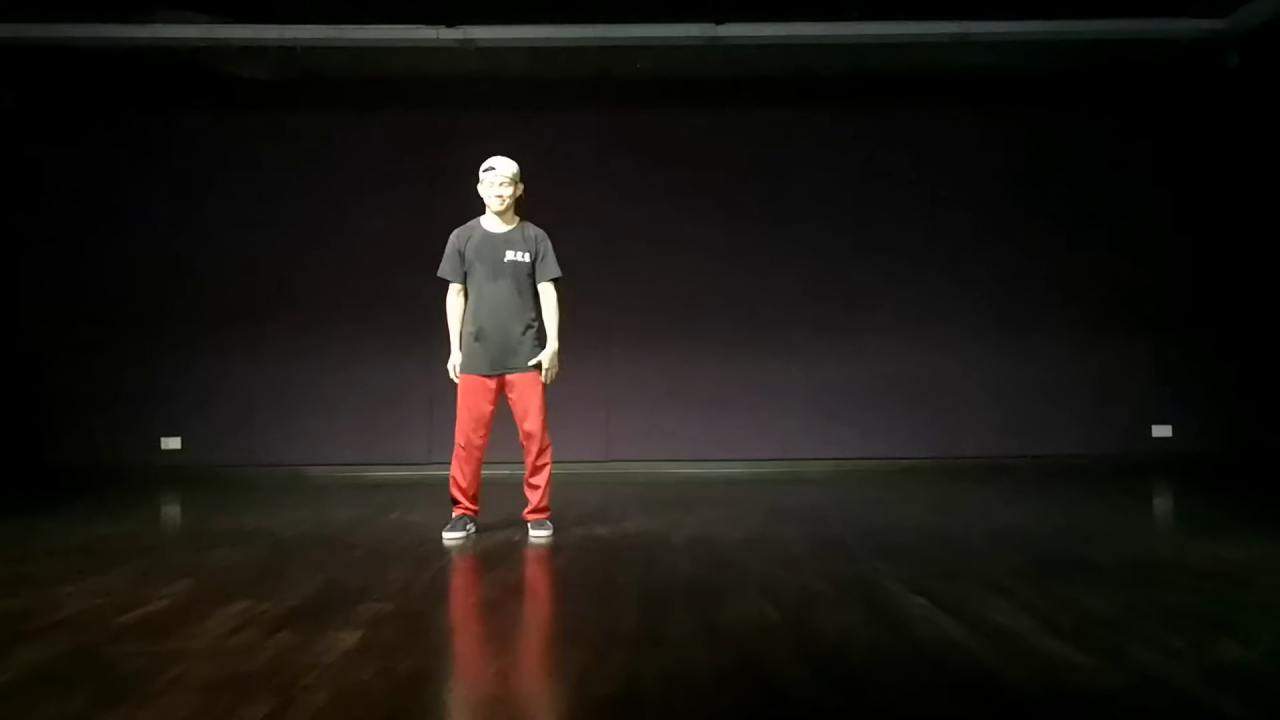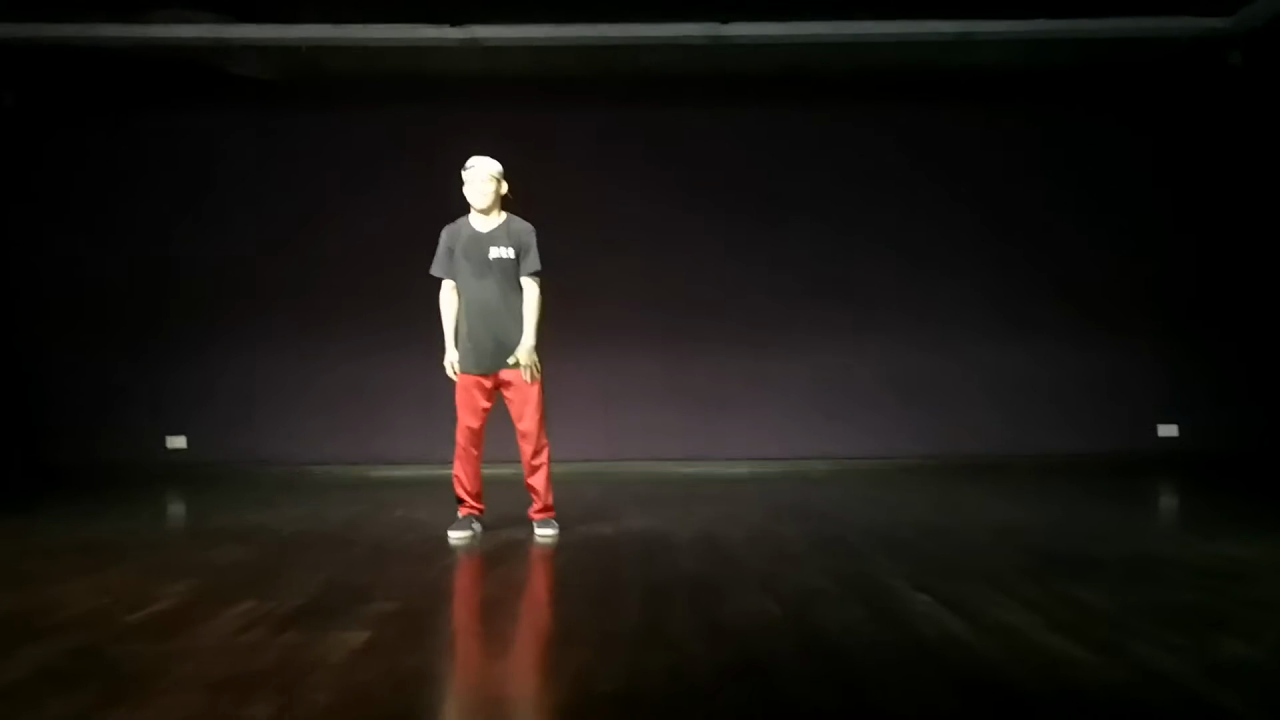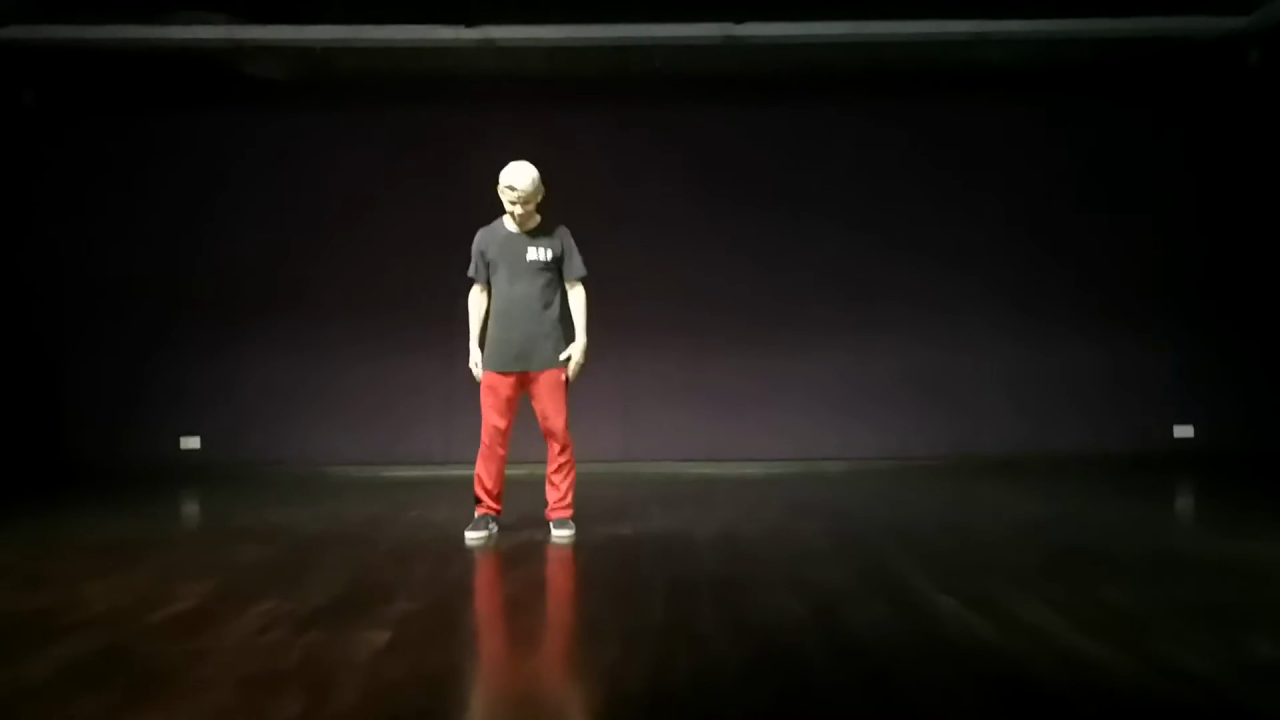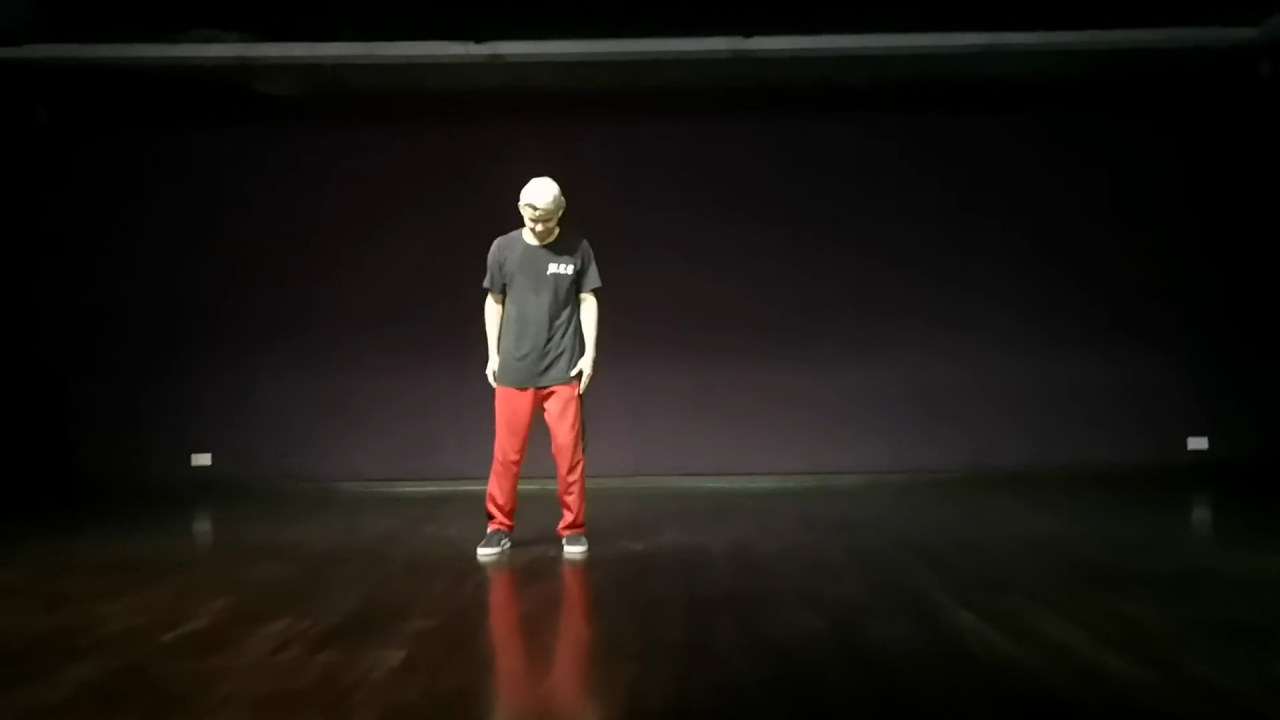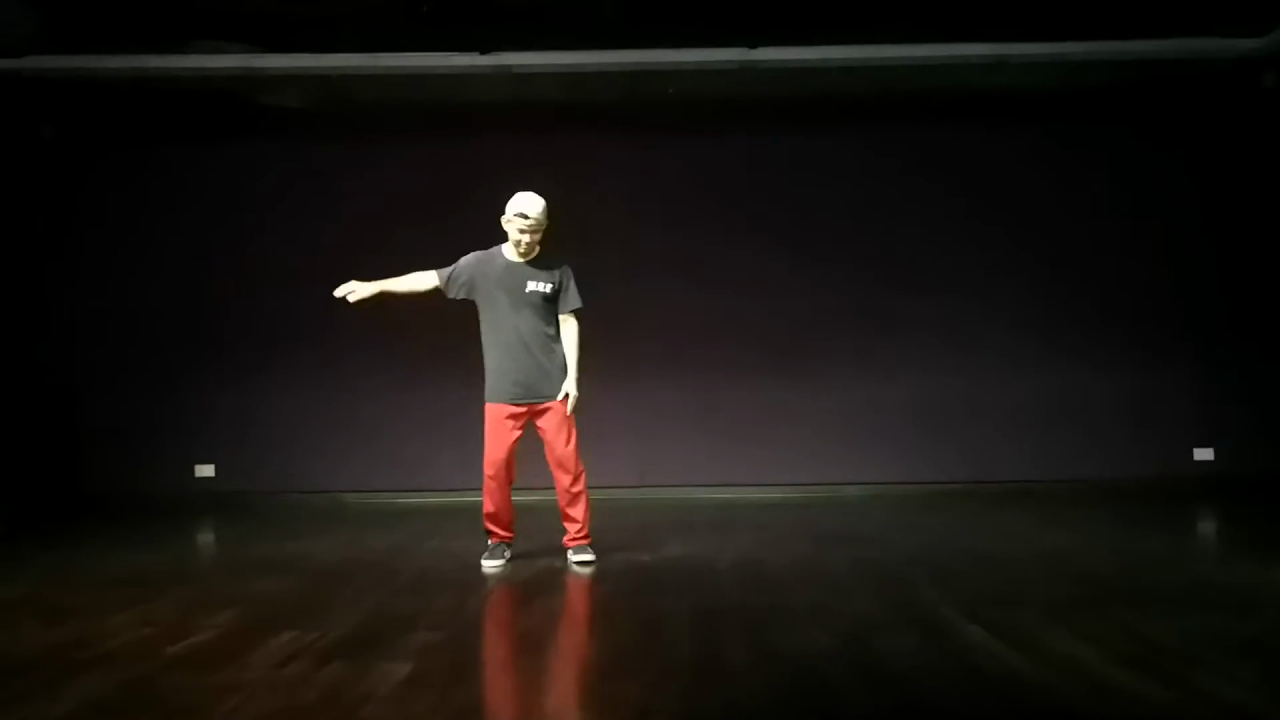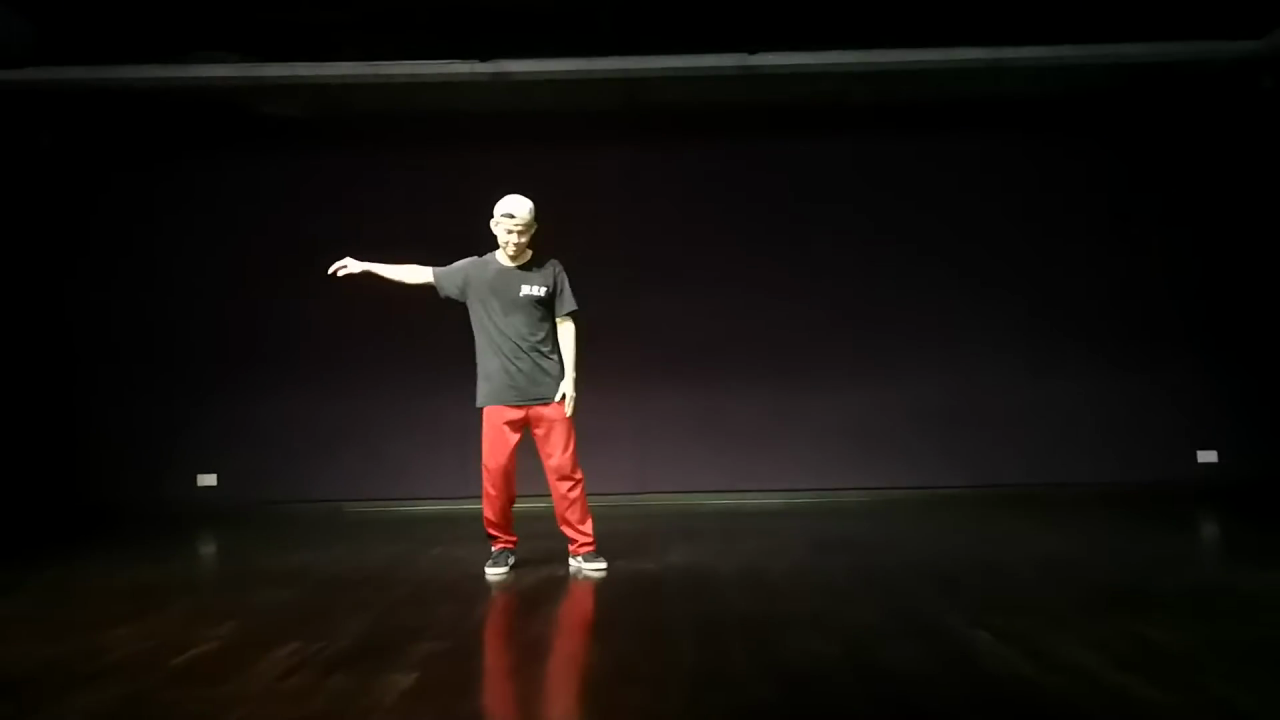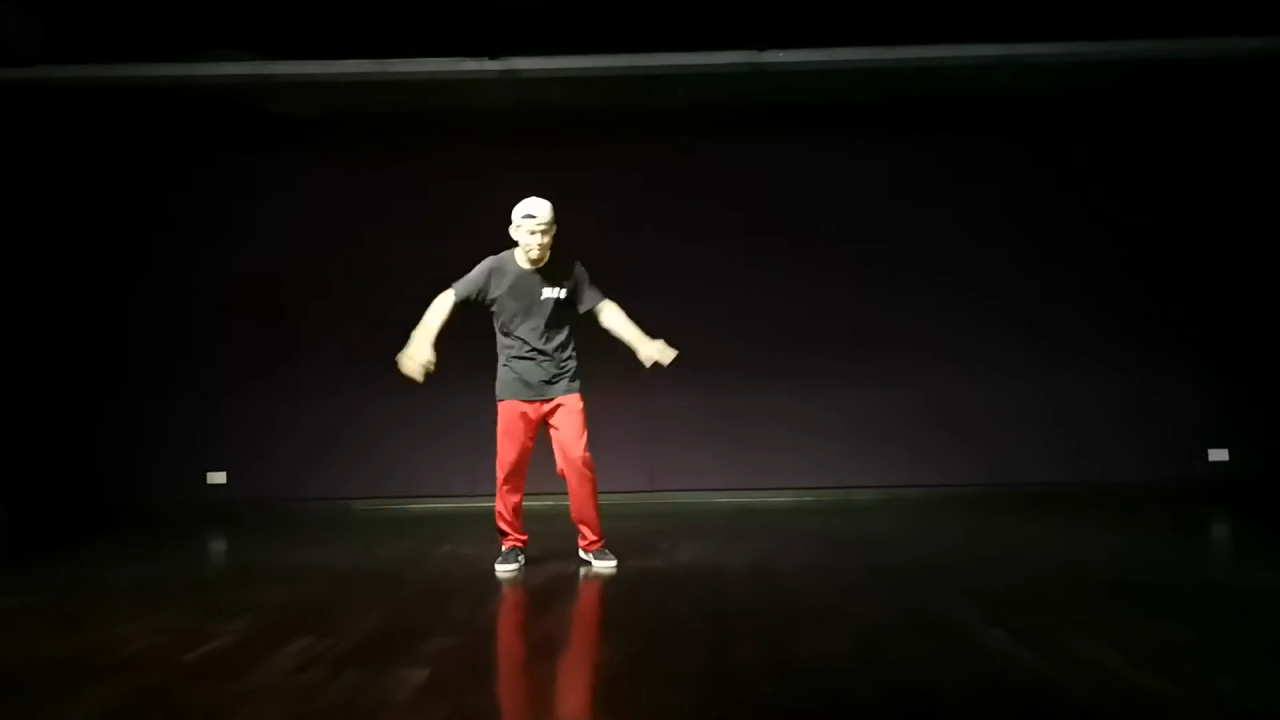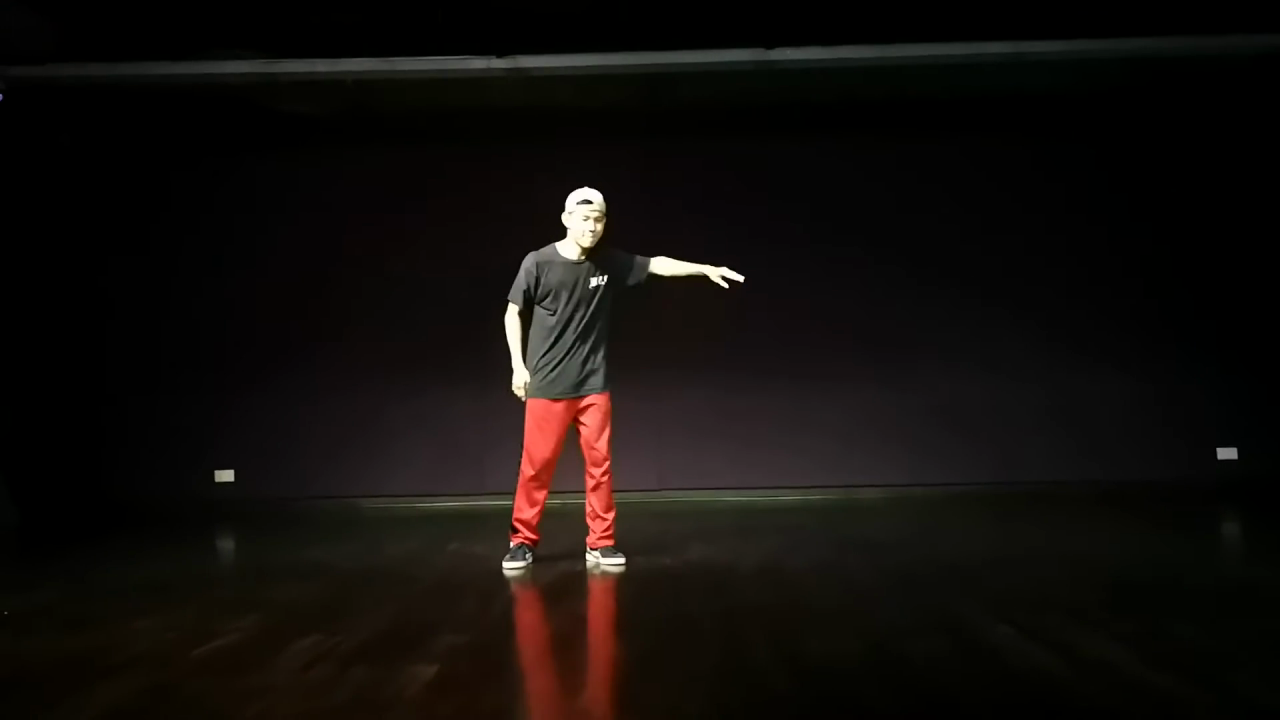
dt=0.5s
person 1, frame 1
left shoulder: (534, 237)
right shoulder: (463, 237)
left elbow: (547, 291)
right elbow: (455, 293)
left wrist: (552, 343)
right wrist: (454, 347)
left hip: (525, 356)
right hip: (476, 356)
left knee: (535, 436)
right knee: (468, 438)
left ankle: (538, 513)
right ankle: (464, 512)
person 1, frame 2
left shoulder: (521, 232)
right shoulder: (452, 235)
left elbow: (531, 288)
right elbow: (448, 291)
left wrist: (528, 341)
right wrist: (449, 344)
left hip: (517, 352)
right hip: (472, 354)
left knee: (532, 433)
right knee: (468, 436)
left ankle: (543, 511)
right ankle: (470, 511)
person 1, frame 3
left shoulder: (558, 236)
right shoulder: (487, 237)
left elbow: (574, 287)
right elbow: (478, 291)
left wrist: (581, 338)
right wrist: (473, 344)
left hip: (548, 355)
right hip: (498, 355)
left knee: (557, 434)
right knee: (493, 435)
left ankle: (561, 511)
right ankle: (487, 510)
person 1, frame 4
left shoulder: (578, 249)
right shoulder: (502, 248)
left elbow: (588, 302)
right elbow: (494, 302)
left wrist: (589, 352)
right wrist: (492, 356)
left hip: (563, 369)
right hip: (514, 370)
left knee: (568, 451)
right knee: (506, 452)
left ankle: (572, 528)
right ankle: (499, 528)
person 1, frame 5
left shoulder: (557, 269)
right shoulder: (480, 264)
left elbow: (568, 322)
right elbow: (430, 280)
left wrist: (572, 375)
right wrist: (375, 286)
left hip: (551, 386)
right hip: (503, 389)
left knee: (567, 462)
right knee: (496, 466)
left ankle: (577, 539)
right ankle: (499, 539)
person 1, frame 6
left shoulder: (550, 271)
right shoulder: (473, 271)
left elbow: (565, 324)
right elbow: (421, 274)
left wrist: (570, 377)
right wrist: (365, 265)
left hip: (548, 390)
right hip: (500, 393)
left knee: (564, 469)
right knee: (496, 471)
left ankle: (582, 547)
right ankle: (502, 546)
person 1, frame 7
left shoulder: (569, 269)
right shoulder: (495, 269)
left elbow: (603, 308)
right elbow: (448, 298)
left wrist: (642, 343)
right wrist: (422, 340)
left hip: (562, 385)
right hip: (516, 385)
left knee: (577, 463)
right knee: (510, 468)
left ankle: (592, 542)
right ankle: (512, 543)
person 1, frame 8
left shoulder: (610, 262)
right shoulder: (538, 263)
left elbow: (655, 264)
right elbow: (513, 313)
left wrist: (706, 268)
right wrist: (518, 365)
left hip: (593, 384)
right hip: (546, 385)
left knee: (599, 463)
right knee: (536, 466)
left ankle: (601, 542)
right ankle: (522, 541)
